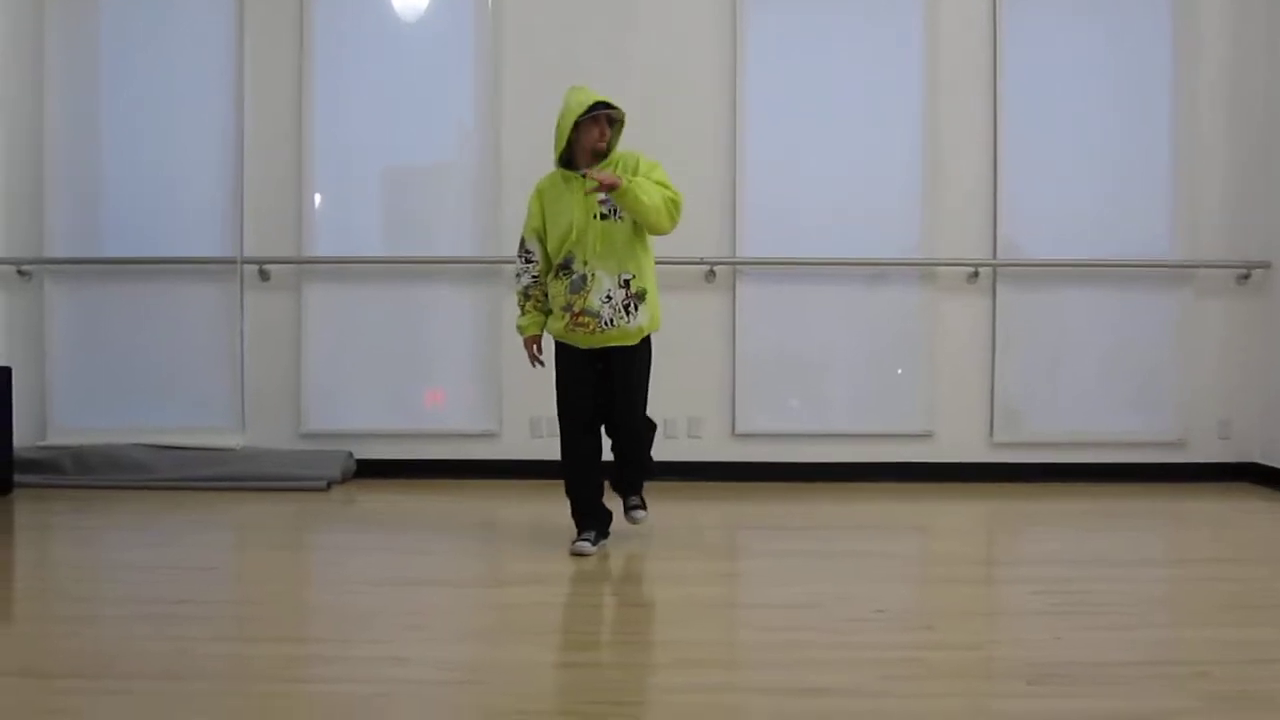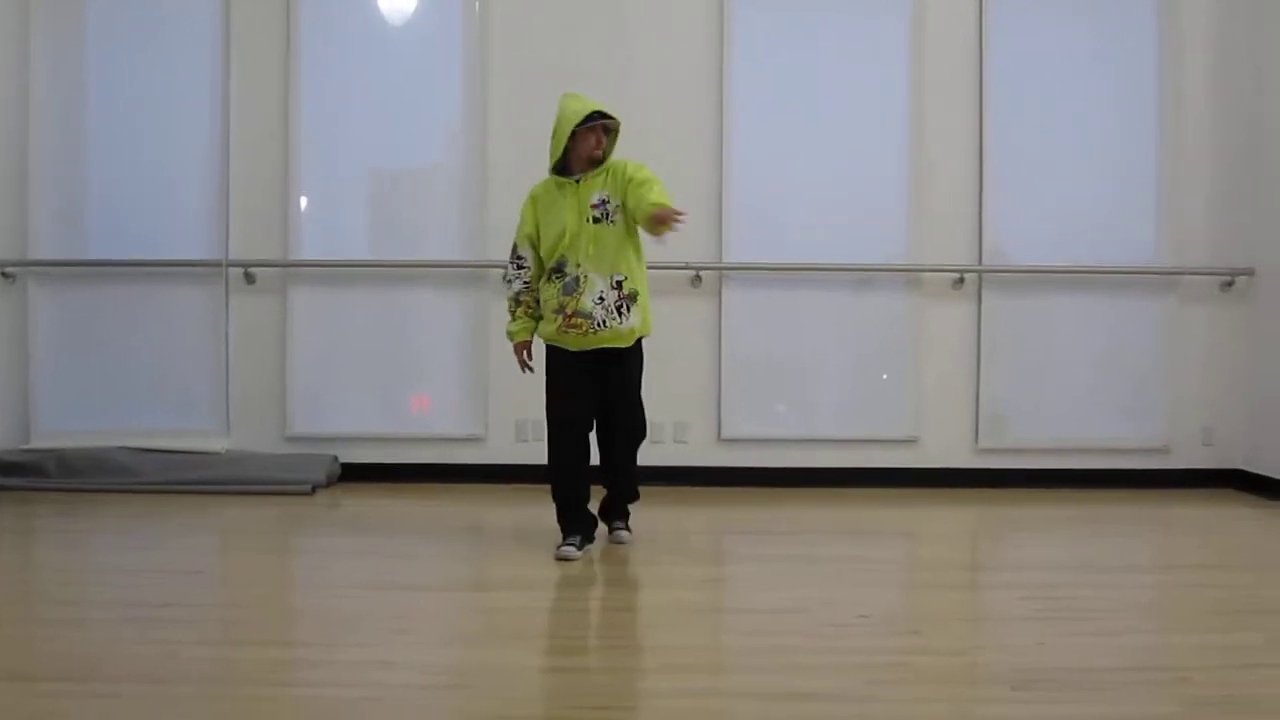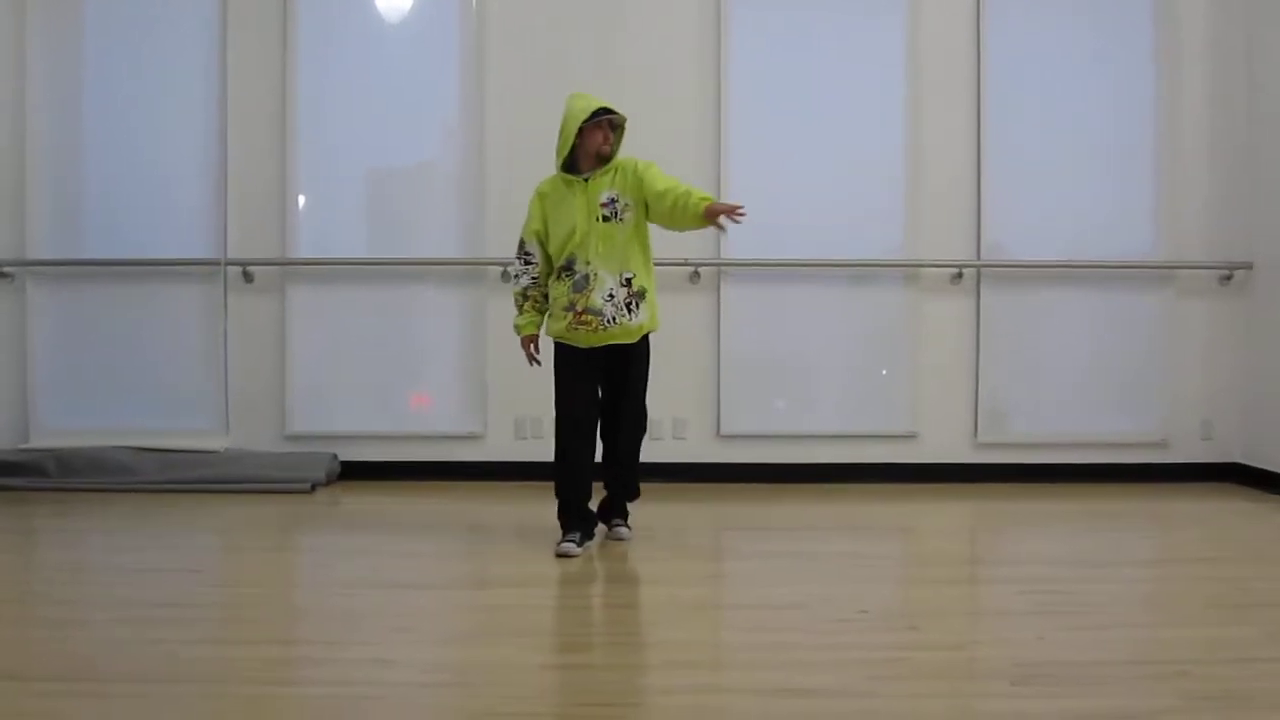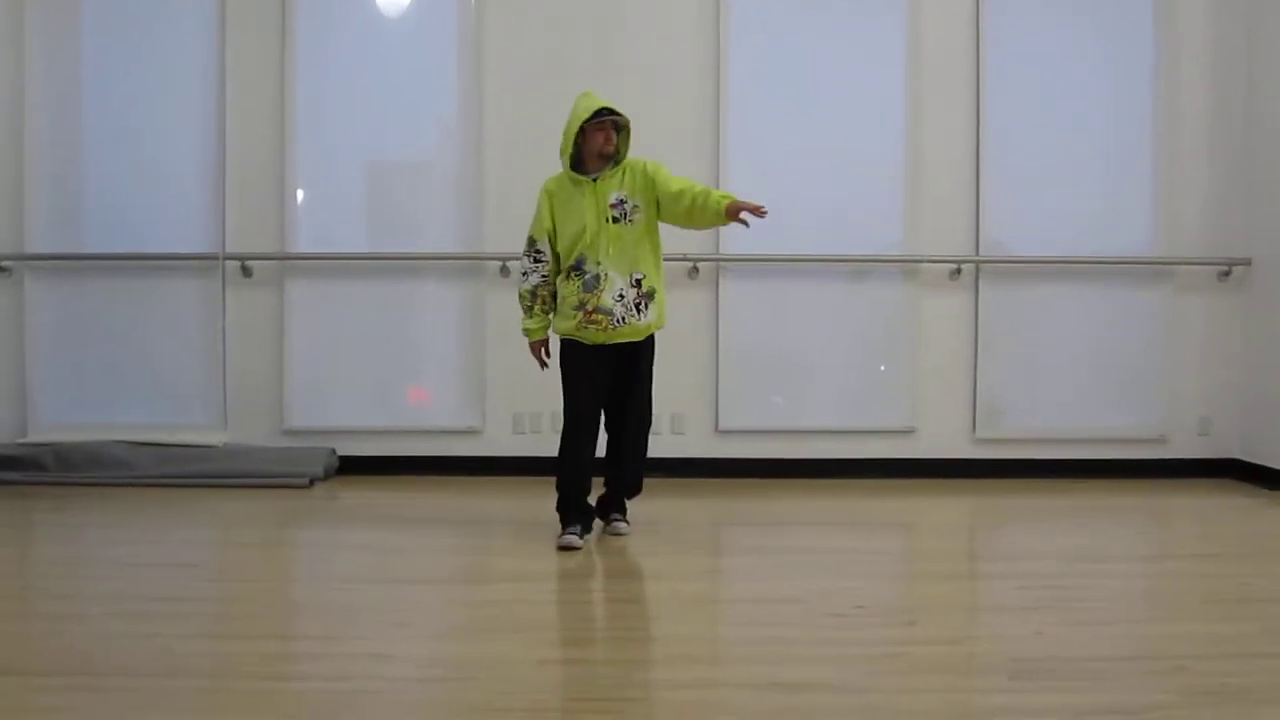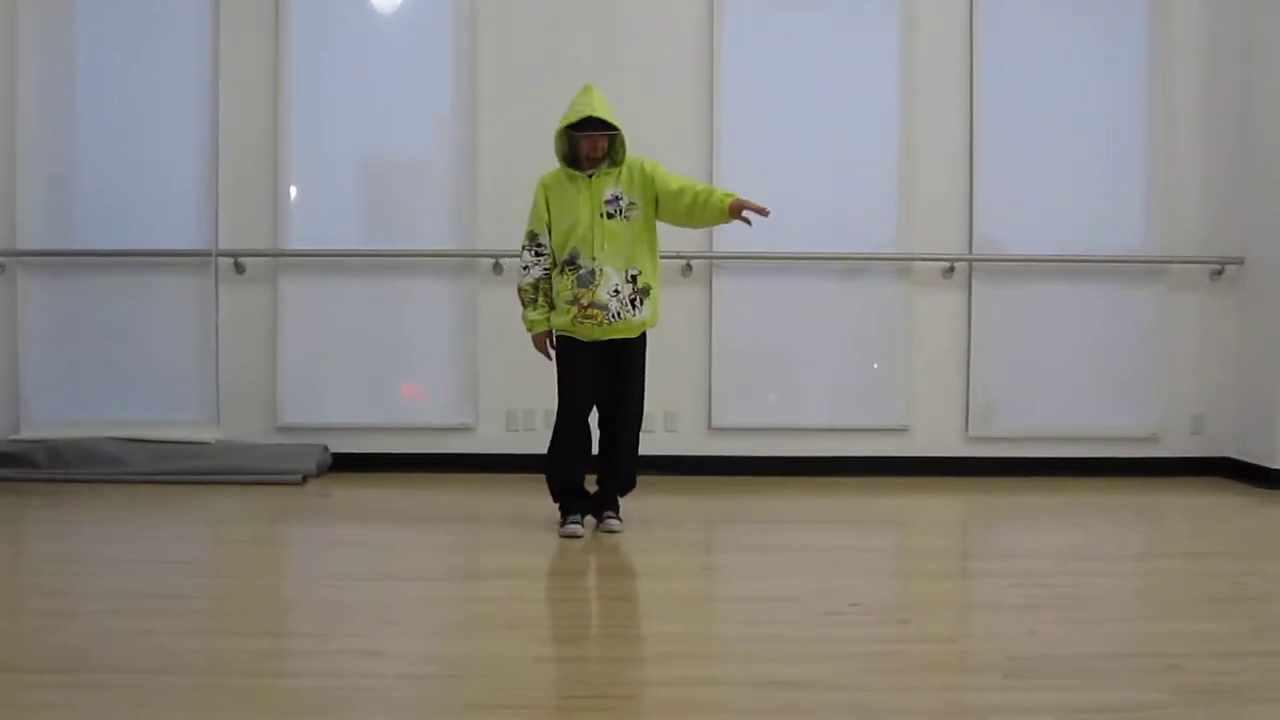
dt=0.2s
person 1, frame 1
left shoulder: (634, 168)
right shoulder: (548, 190)
left elbow: (665, 213)
right elbow: (532, 262)
left wrist: (622, 186)
right wrist: (531, 322)
left hip: (629, 329)
right hip: (573, 333)
left knee: (628, 420)
right knee: (578, 429)
left ankle: (631, 485)
right ankle: (590, 521)
person 1, frame 2
left shoulder: (624, 175)
right shoulder: (542, 195)
left elbow: (650, 200)
right elbow: (523, 265)
left wrist: (662, 212)
right wrist: (520, 326)
left hip: (621, 332)
right hip: (564, 335)
left knee: (623, 427)
right knee: (567, 433)
left ankle: (617, 510)
right ankle: (575, 525)
person 1, frame 3
left shoulder: (633, 175)
right shoulder: (549, 193)
left elbow: (671, 198)
right elbow: (530, 262)
left wrist: (705, 207)
right wrist: (527, 323)
left hip: (628, 329)
right hip: (573, 333)
left knee: (625, 425)
right knee: (574, 429)
left ankle: (616, 508)
right ankle: (575, 522)
person 1, frame 4
left shoulder: (642, 176)
right shoulder: (555, 191)
left elbow: (685, 198)
right elbow: (537, 262)
left wrist: (725, 205)
right wrist: (535, 324)
left hip: (635, 327)
right hip: (580, 331)
left knee: (630, 420)
right knee: (580, 421)
left ankle: (615, 503)
right ankle: (573, 515)
person 1, frame 5
left shoulder: (639, 174)
right shoulder: (552, 186)
left elbow: (685, 197)
right elbow: (535, 257)
left wrist: (728, 204)
right wrist: (537, 319)
left hip: (627, 324)
right hip: (573, 326)
left knee: (622, 417)
right knee: (573, 415)
left ankle: (608, 500)
right ankle: (571, 503)
